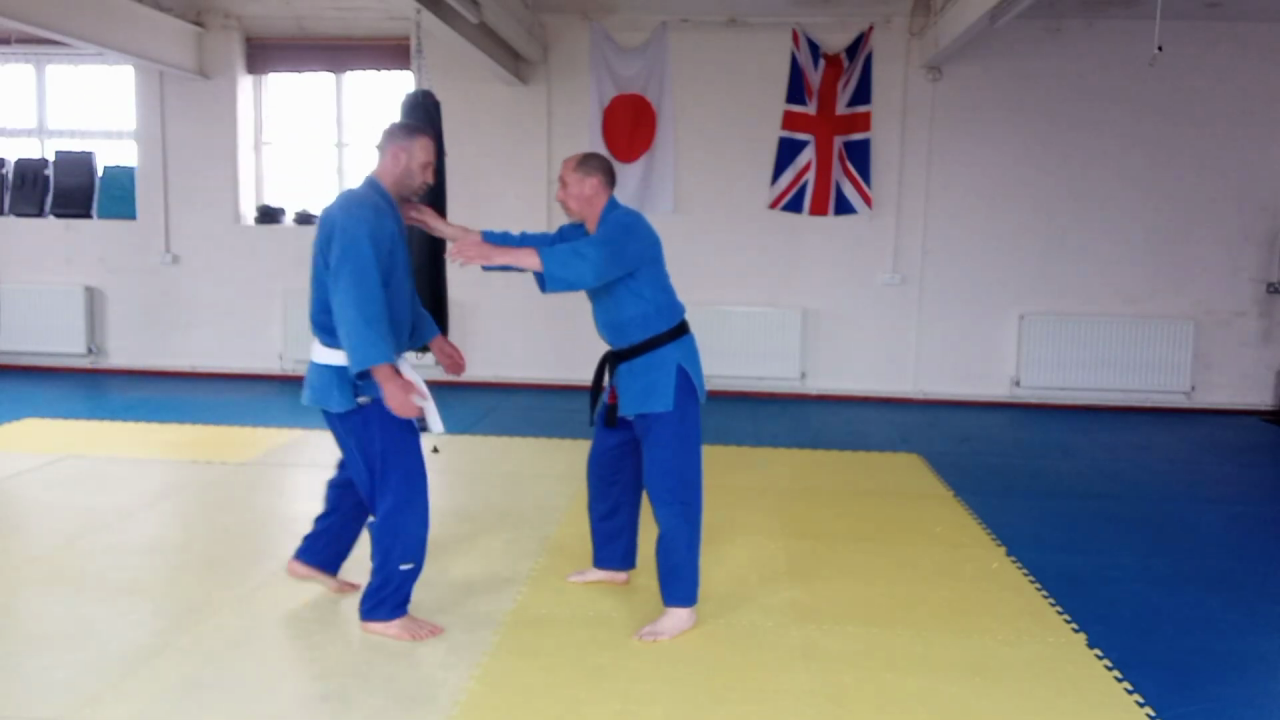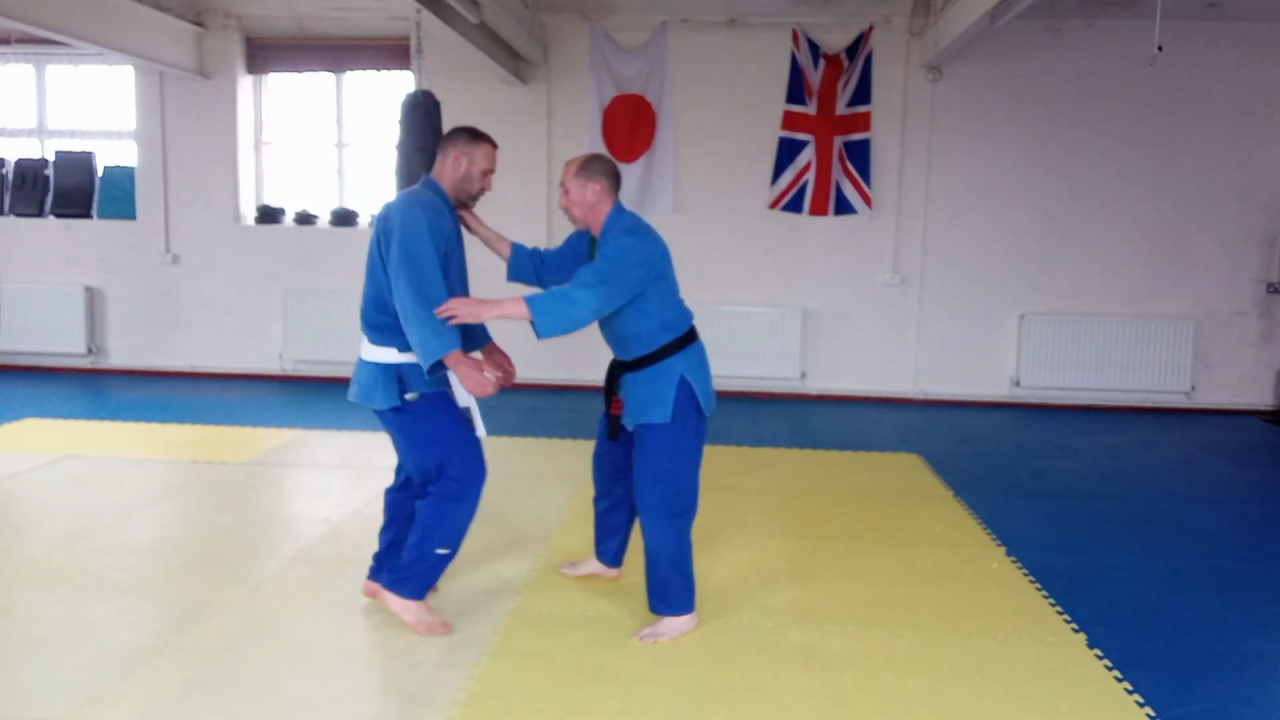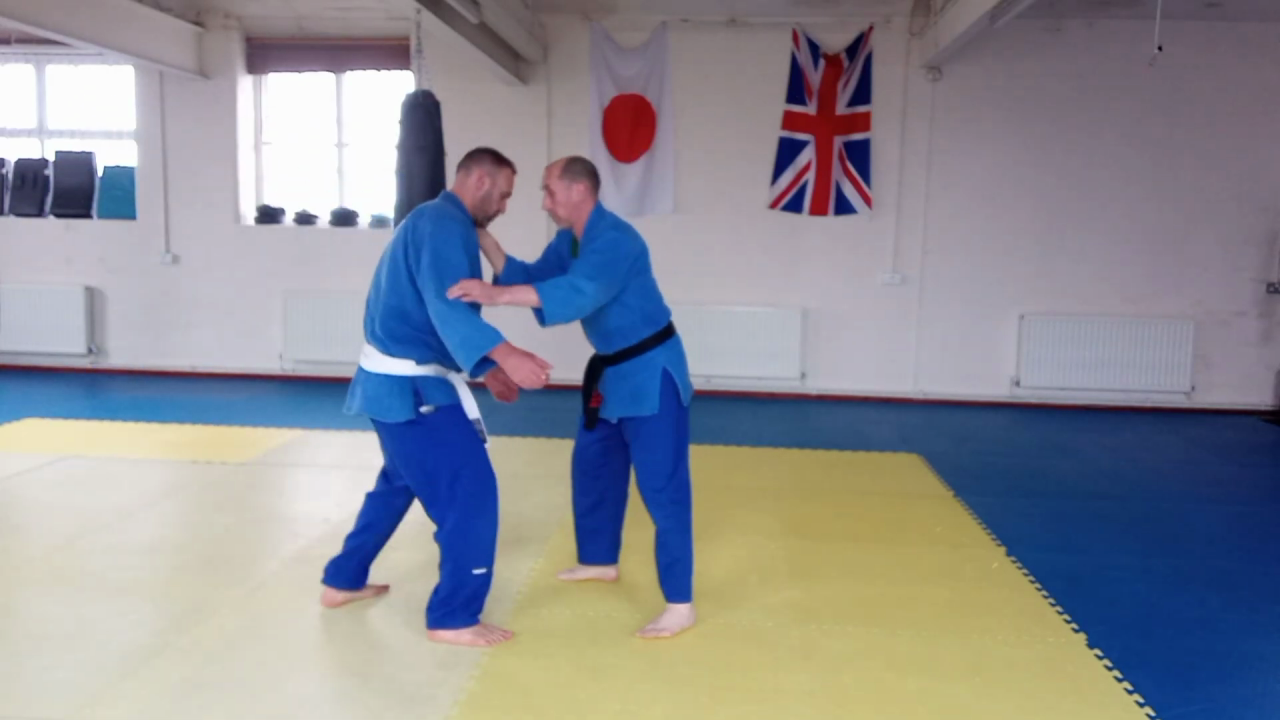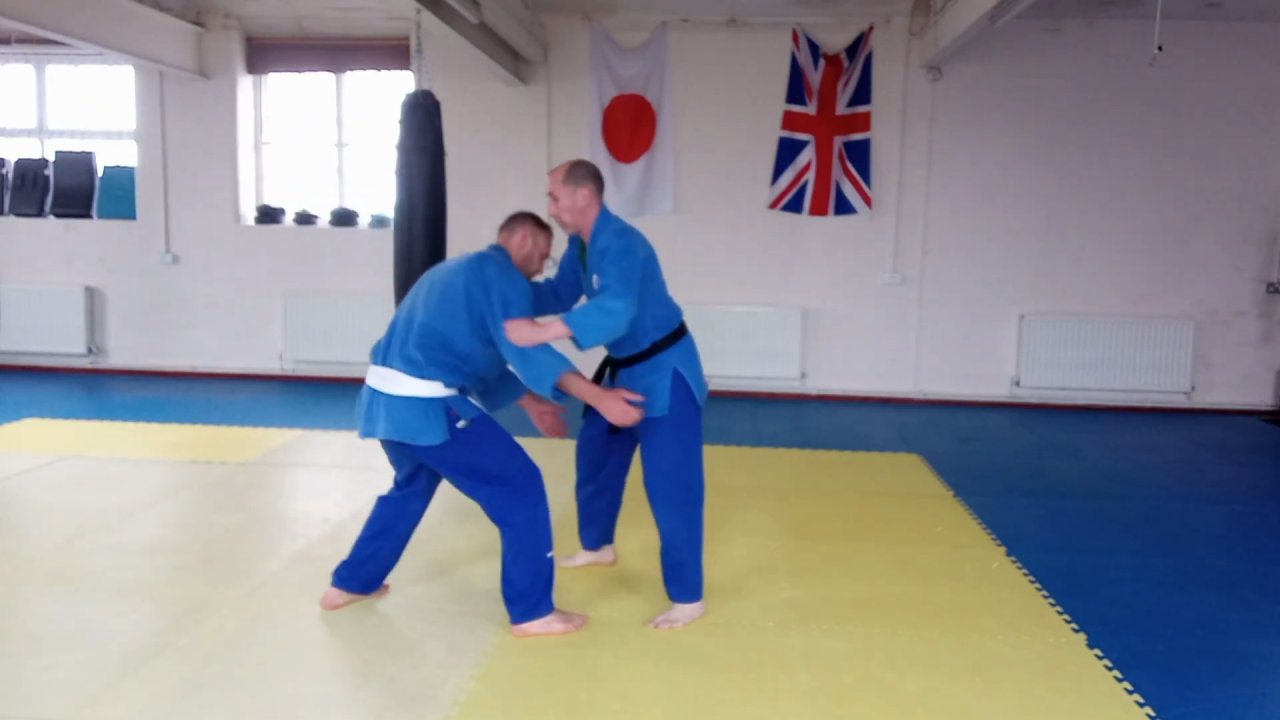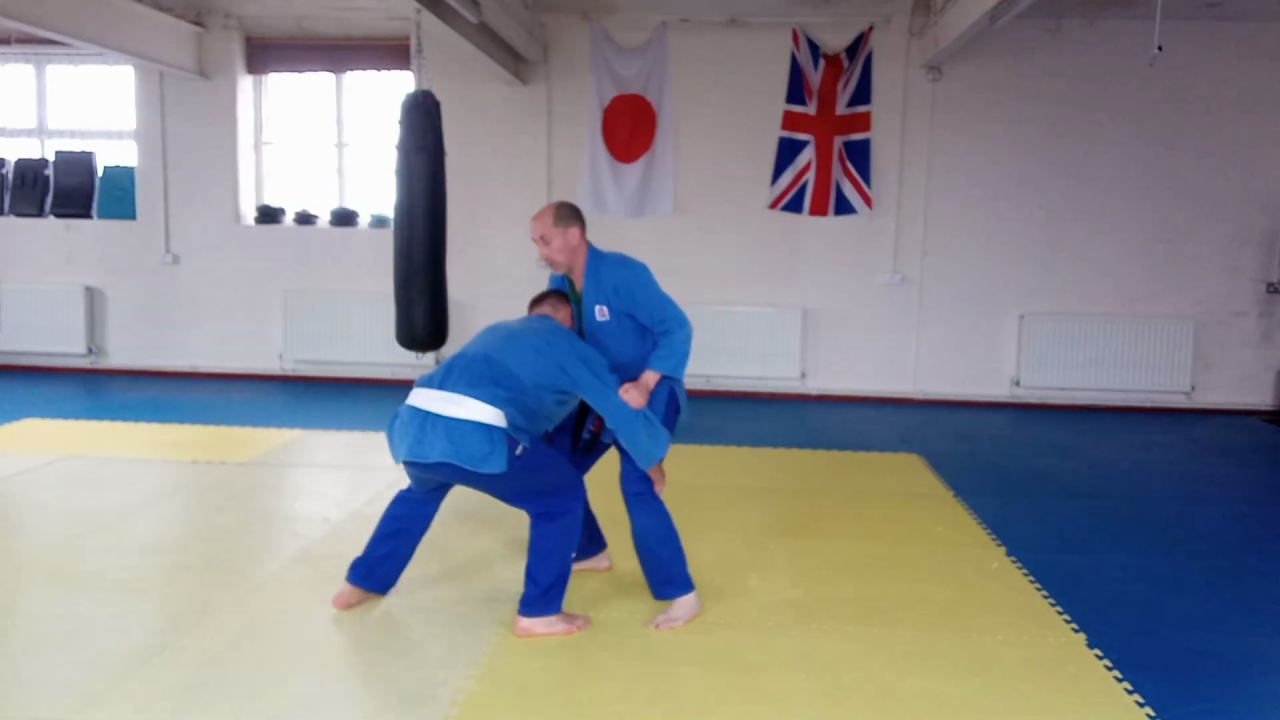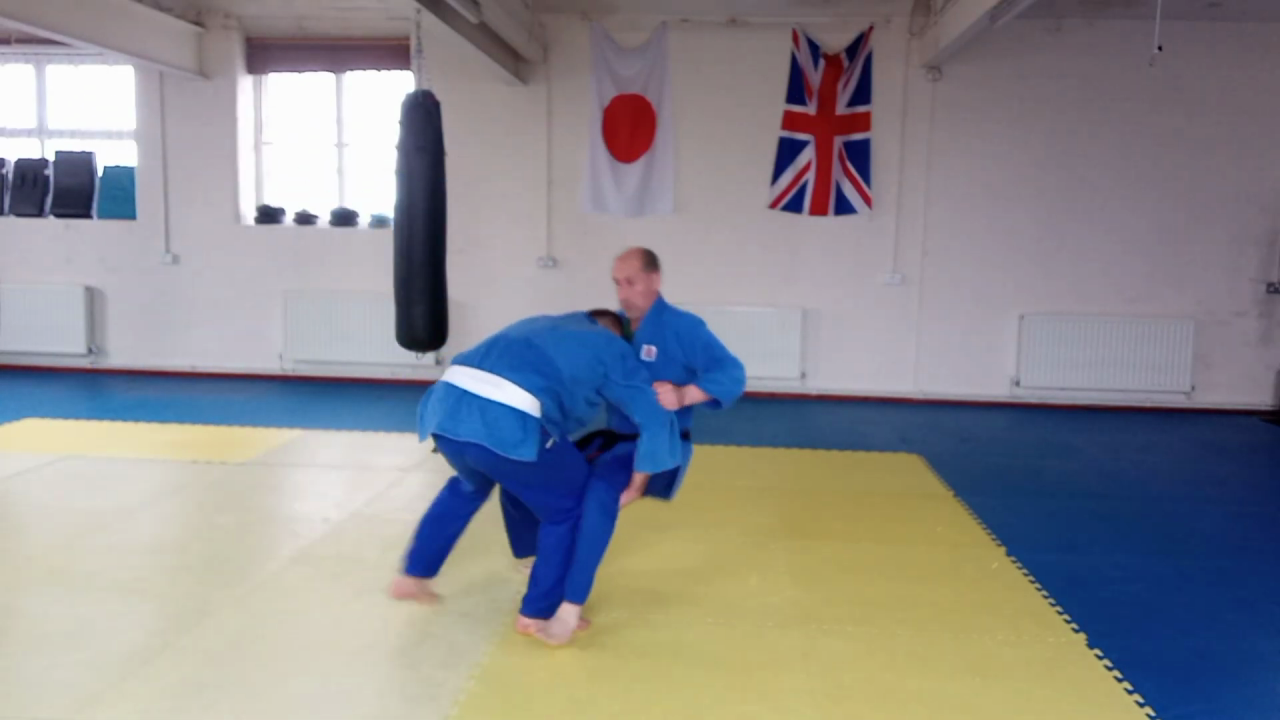
dt=0.5s
person 1, frame 1
left shoulder: (627, 228)
right shoulder: (582, 232)
left elbow: (584, 265)
right elbow: (524, 244)
left wrist: (495, 256)
right wrist: (443, 228)
left hip: (664, 367)
right hip: (630, 367)
left knee: (669, 485)
right knee: (609, 468)
left ankle: (681, 606)
right ankle: (612, 563)
person 1, frame 2
left shoulder: (632, 243)
right shoulder: (591, 239)
left elbow: (578, 301)
right elbow: (543, 266)
left wrist: (490, 309)
right wrist: (478, 228)
left hip: (671, 378)
right hip: (638, 375)
left knee: (659, 494)
right knee: (612, 466)
left ankle: (677, 610)
right ankle: (607, 558)
person 1, frame 3
left shoulder: (616, 239)
right shoulder: (568, 241)
left elbow: (580, 293)
right elbow: (530, 277)
left wrist: (496, 295)
right wrist: (481, 238)
left hip: (651, 371)
right hip: (614, 369)
left knee: (661, 486)
right knee: (593, 466)
left ankle: (680, 602)
right ankle: (599, 560)
person 1, frame 4
left shoulder: (621, 244)
right shoulder: (580, 245)
left elbow: (615, 310)
right elbow: (559, 294)
left wrist: (540, 332)
left hip: (665, 371)
right hip: (626, 369)
left knee: (671, 484)
right knee: (596, 453)
left ankle: (688, 598)
right ankle: (598, 545)
person 1, frame 5
left shoulder: (624, 274)
right shoulder: (558, 284)
left elbow: (676, 329)
left wrist: (644, 384)
left hip: (649, 396)
left knee: (637, 489)
left ankle: (682, 595)
right ankle: (590, 552)
person 1, frame 6
left shoulder: (683, 328)
left elbow: (731, 376)
left wrist: (682, 395)
right hip: (613, 441)
left knee: (601, 491)
left ankle: (571, 602)
right ankle: (544, 557)
person 2, frame 1
left shoulder: (382, 213)
right shoulder: (356, 215)
left elbow: (398, 296)
right elbow: (355, 303)
left wrist: (435, 340)
right wrist: (388, 376)
left hip: (362, 373)
right hip: (355, 376)
left knee: (362, 472)
right knee: (402, 486)
left ankle: (315, 557)
right ankle: (384, 610)
person 2, frame 2
left shoulder: (434, 213)
right shoulder: (416, 213)
left elbow: (449, 298)
right elbow: (417, 299)
left wrist: (487, 347)
right wrist: (461, 363)
left hip: (406, 369)
right hip: (402, 373)
left knee: (421, 475)
right knee: (461, 471)
left ankle: (386, 573)
right ankle: (404, 584)
person 2, frame 3
left shoulder: (432, 223)
right shoulder: (444, 224)
right elbow: (449, 308)
left wrist: (486, 367)
right wrist: (507, 356)
left hip: (386, 377)
right hip: (409, 384)
left knee: (401, 479)
right knee: (470, 494)
left ankle: (343, 580)
right ankle: (453, 618)
person 2, frame 4
left shoulder: (459, 269)
right shoulder: (500, 273)
right elbow: (522, 346)
left wrist: (529, 402)
right wrist: (595, 395)
left hip: (386, 397)
right hip: (428, 406)
left knee: (412, 486)
right knee: (519, 489)
left ankle: (350, 583)
right ankle: (531, 612)
person 2, frame 5
left shoulder: (499, 331)
right shoulder: (568, 344)
right elbow: (624, 412)
right wrist: (653, 464)
left hip: (417, 422)
right hip: (474, 436)
left knee: (422, 491)
right knee: (562, 495)
left ankle: (361, 583)
right ankle: (537, 613)
person 2, frame 6
left shoulder: (541, 325)
right shoulder: (613, 347)
right elbow: (655, 420)
left hip: (448, 400)
right hip: (505, 421)
left knee: (470, 482)
right knee: (571, 502)
left ankle: (416, 574)
right ankle: (540, 612)
